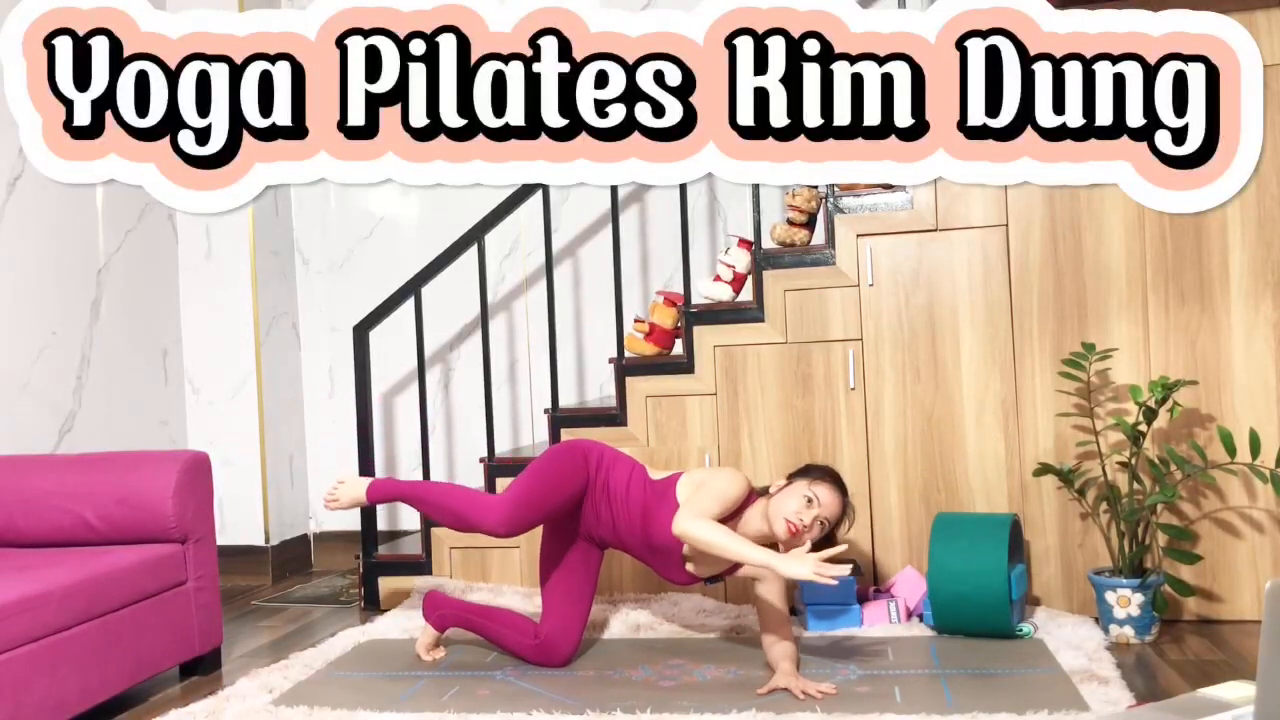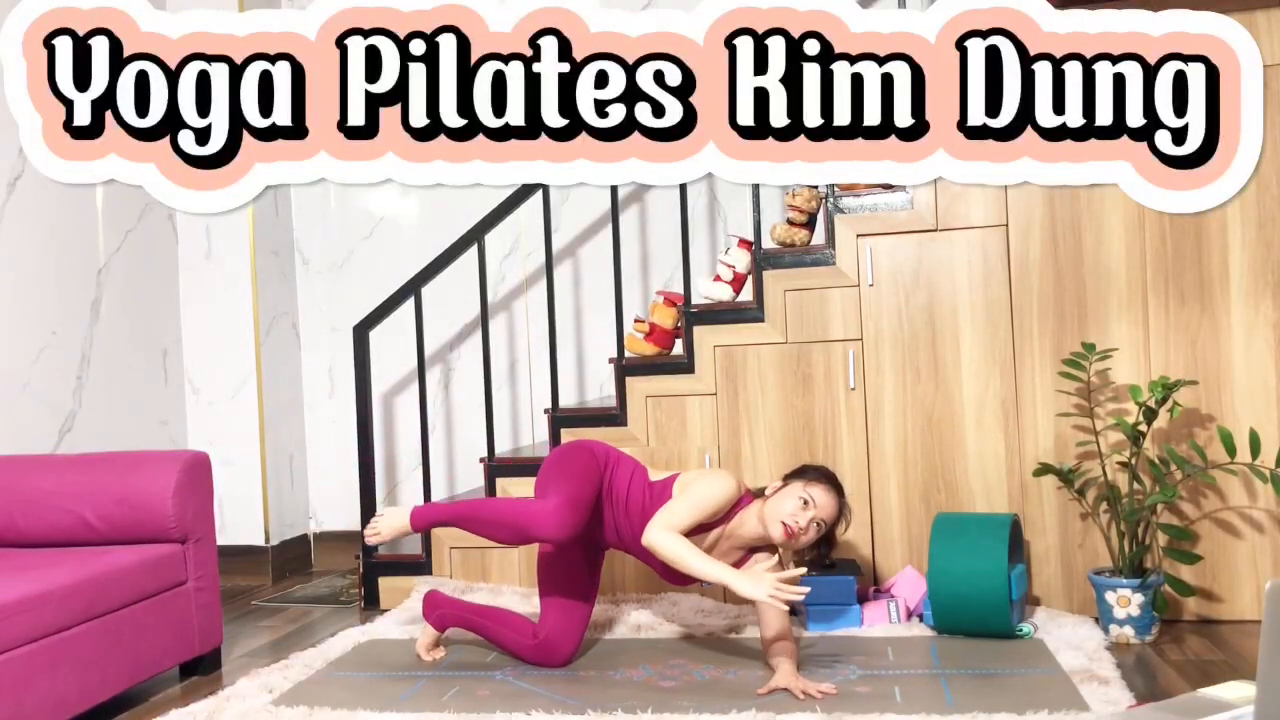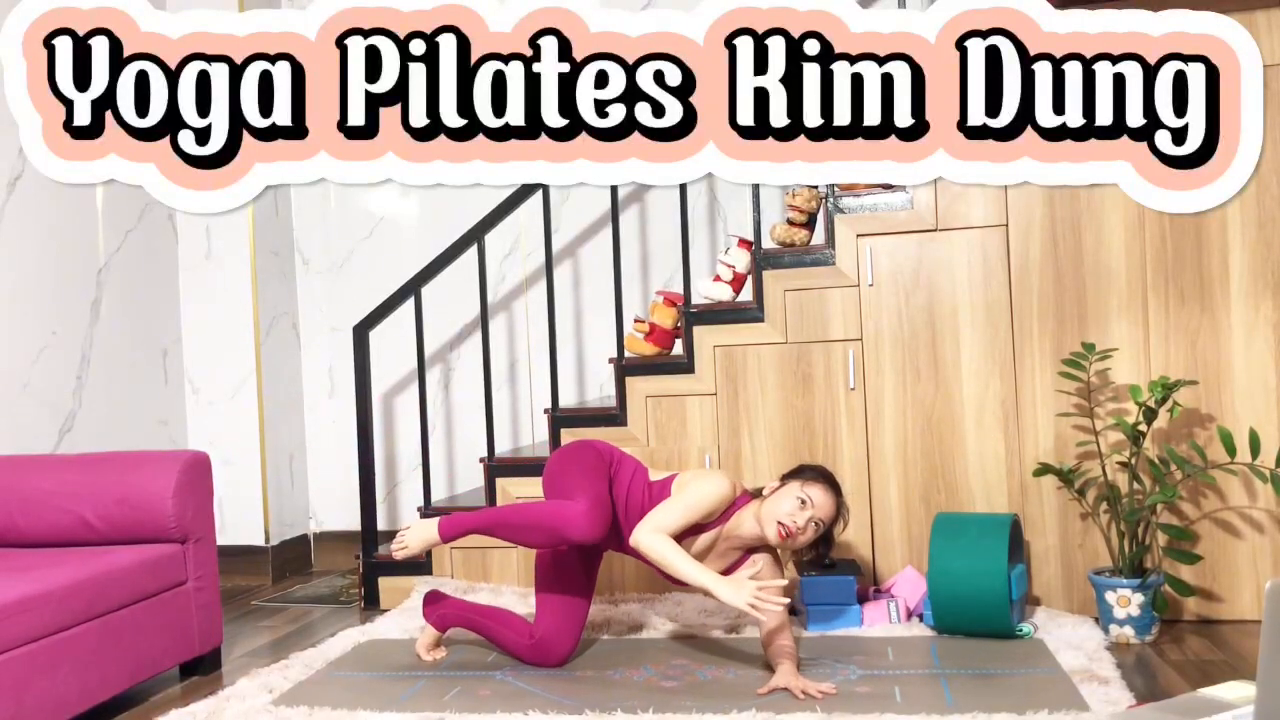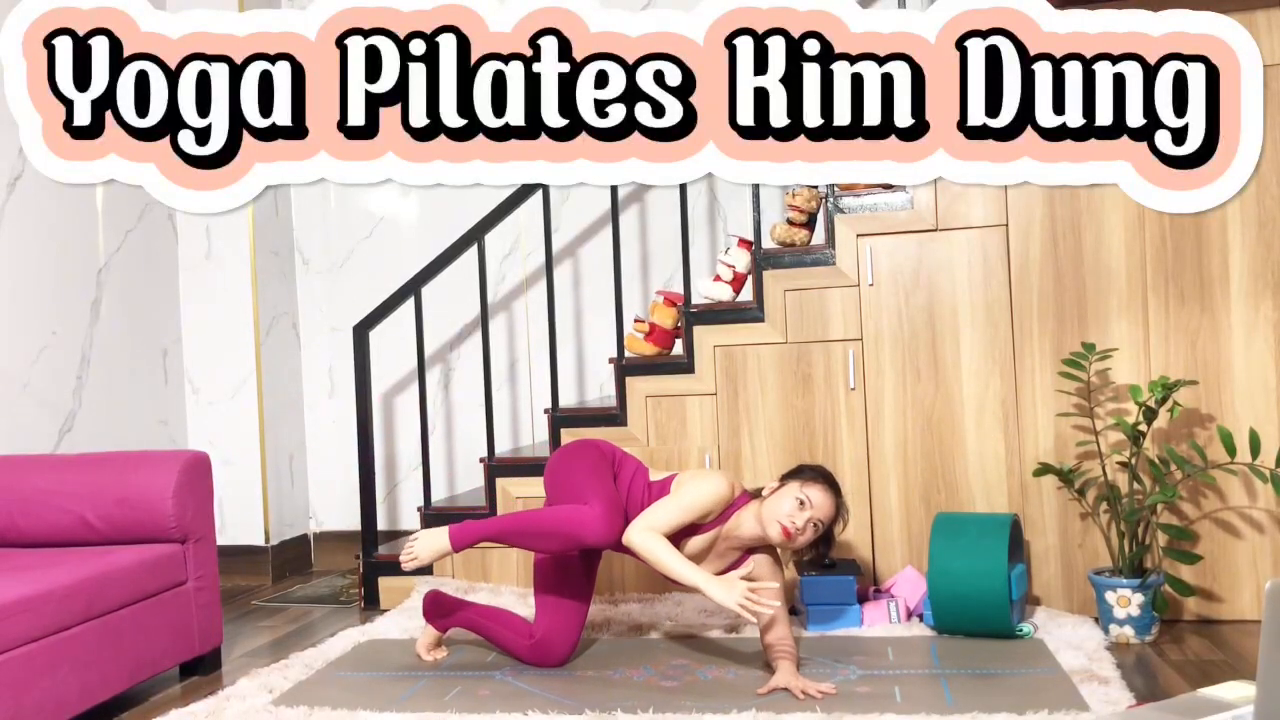
dt=0.5s
person 1, frame 1
left shoulder: (762, 564)
right shoulder: (733, 485)
left elbow: (777, 633)
right elbow: (684, 524)
left wrist: (787, 669)
right wrist: (776, 560)
left hip: (588, 534)
right hip: (584, 472)
left knee: (551, 650)
right knee: (501, 517)
left ankle: (443, 609)
right ankle: (378, 489)
person 1, frame 2
left shoulder: (763, 562)
right shoulder: (724, 489)
left elbow: (777, 632)
right elbow: (655, 534)
left wrist: (786, 668)
right wrist: (735, 580)
left hip: (593, 534)
right hip: (586, 469)
left knee: (552, 651)
right knee: (555, 525)
left ankle: (442, 610)
right ankle: (419, 515)
person 1, frame 3
left shoulder: (762, 566)
right shoulder: (720, 490)
left elbow: (777, 632)
right elbow: (645, 536)
left wrist: (787, 668)
right wrist: (719, 585)
left hip: (595, 539)
left knee: (549, 651)
right knee: (588, 524)
left ankle: (444, 609)
right ankle: (446, 526)
person 1, frame 4
left shoulder: (762, 567)
right shoulder: (718, 490)
left elbow: (777, 635)
right elbow: (637, 534)
left wrist: (786, 668)
right wrist: (711, 585)
left hip: (586, 530)
left knee: (549, 652)
right knee: (602, 526)
left ankle: (444, 610)
right ankle: (456, 535)
